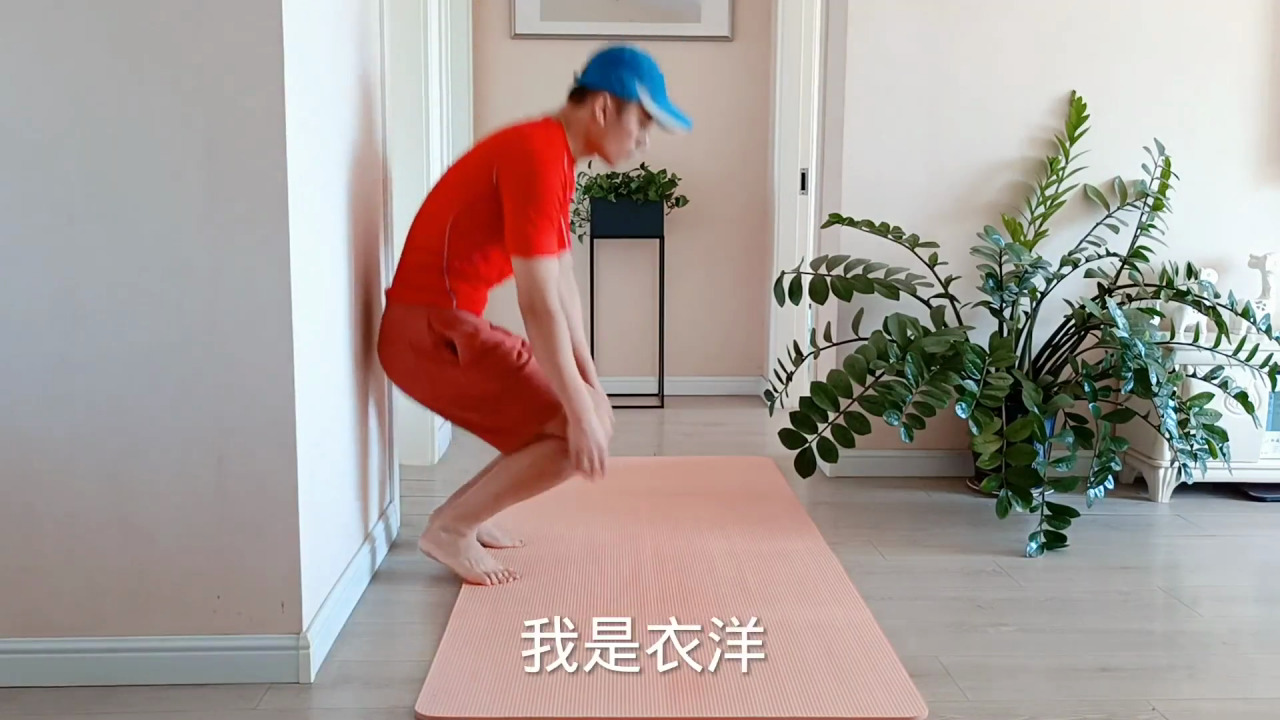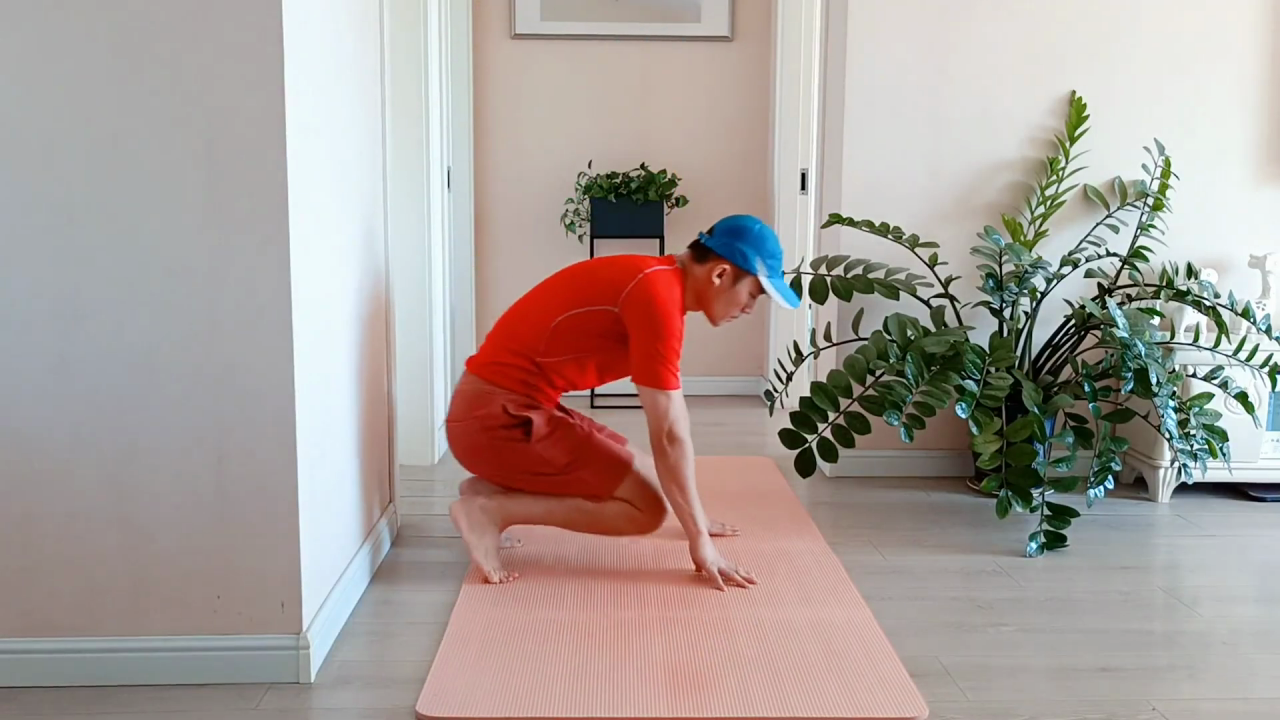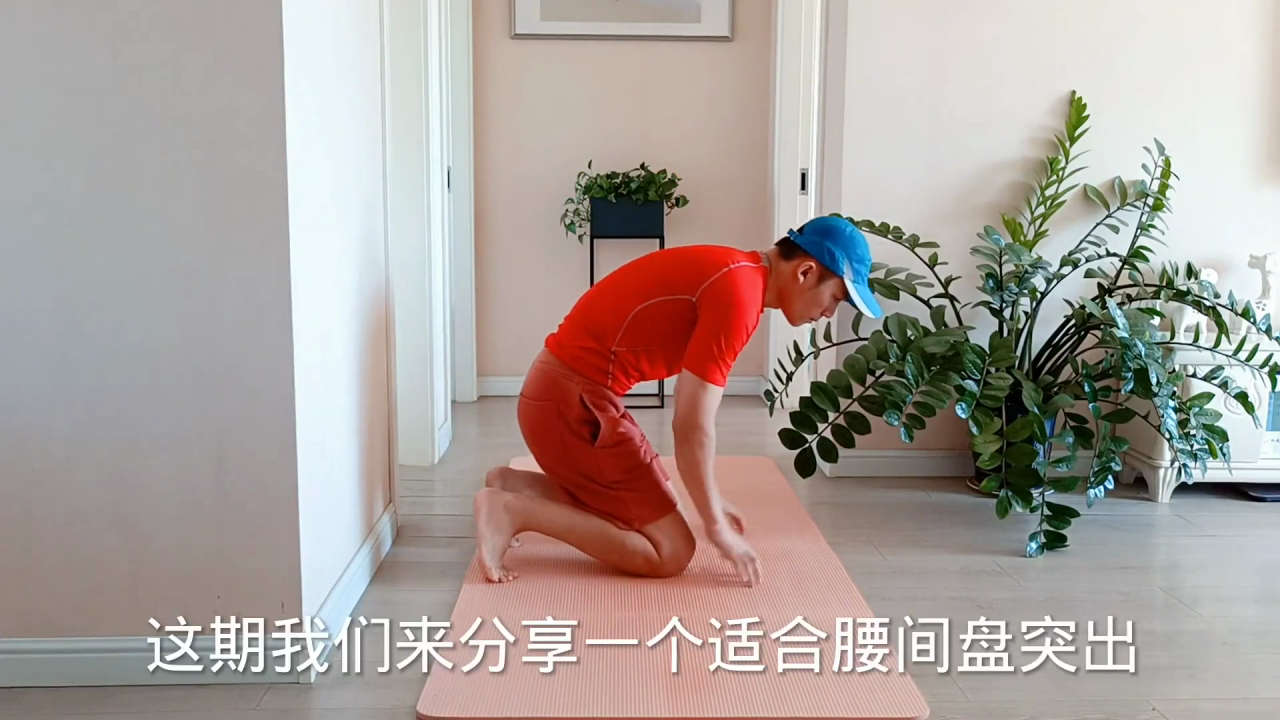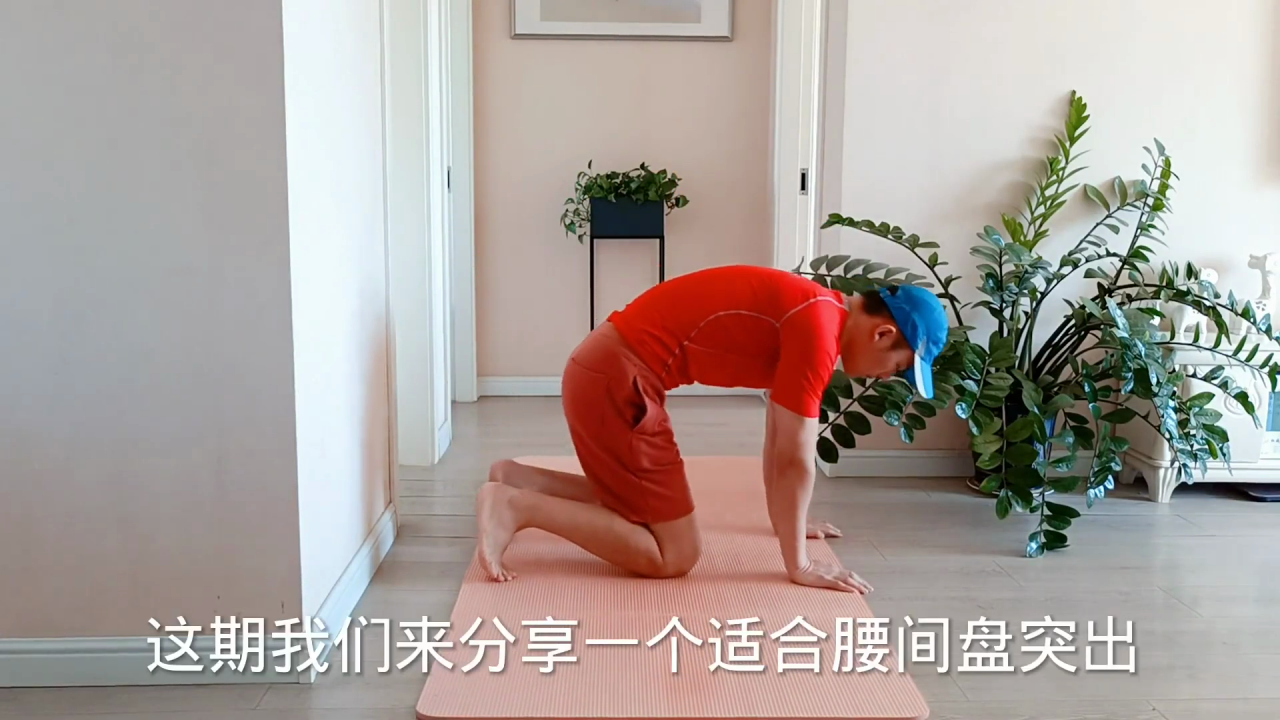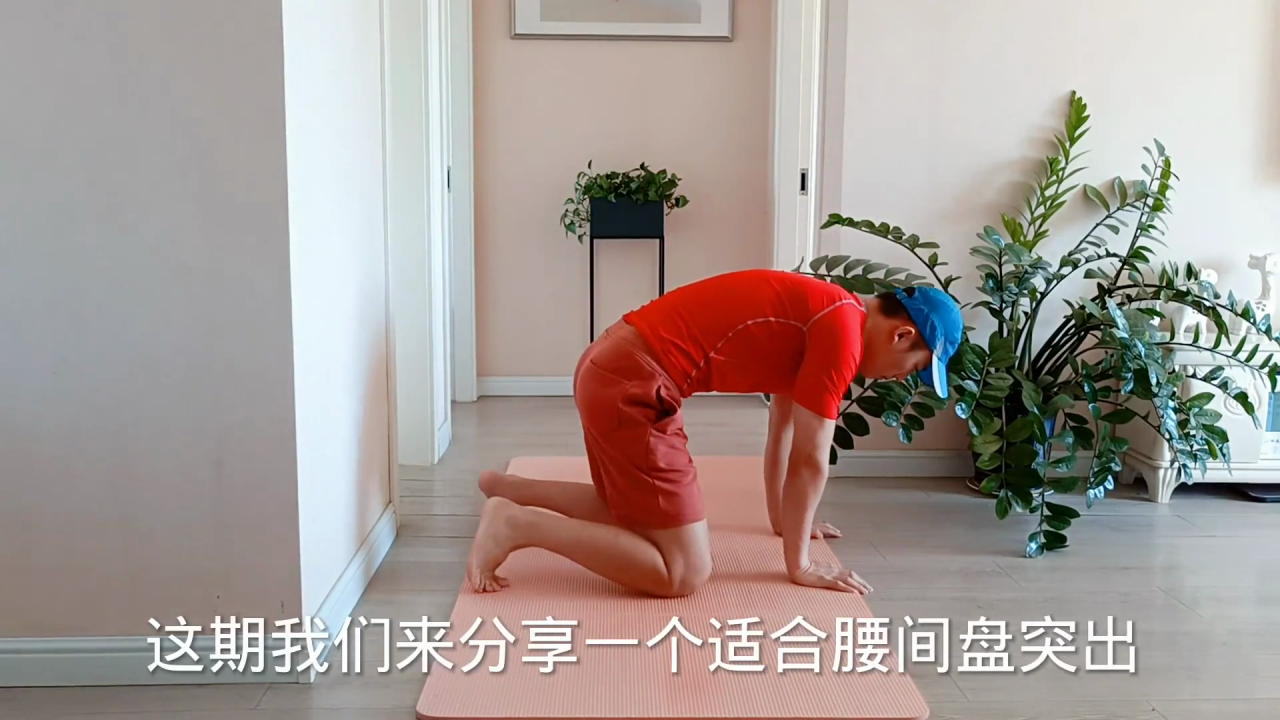
dt=0.7s
person 1, frame 1
left shoulder: (552, 155)
right shoulder: (539, 156)
left elbow: (562, 285)
right elbow: (540, 305)
left wrist: (590, 383)
right wrist: (583, 413)
left hip: (446, 322)
right hip: (431, 331)
left knee: (589, 413)
right knee: (581, 431)
left ankle: (470, 513)
right ankle: (451, 529)
person 1, frame 2
left shoulder: (658, 282)
right shoulder: (658, 297)
left elbow: (673, 415)
right elbow: (669, 433)
left wrist: (691, 515)
right wrist: (699, 539)
left hip: (504, 404)
right hip: (495, 416)
left knee: (641, 474)
right knee: (644, 509)
left ankle: (495, 489)
right ankle: (488, 510)
person 1, frame 3
left shoulder: (737, 275)
right shoulder: (737, 293)
left elbow: (693, 415)
right elbow: (692, 426)
left wrist: (711, 507)
right wrist: (714, 524)
left hip: (565, 387)
right hip: (572, 399)
left knee: (649, 507)
right knee: (671, 553)
left ankle: (516, 485)
right ankle: (513, 509)
person 1, frame 4
left shoulder: (810, 311)
right shoulder: (818, 329)
left elbow: (779, 435)
right elbow: (795, 460)
left wrist: (785, 520)
right wrist: (798, 564)
left hip: (603, 366)
right hip: (617, 379)
left knee: (638, 507)
right knee: (673, 555)
left ankle: (518, 479)
right ankle: (515, 506)
person 1, frame 5
left shoulder: (817, 315)
right shoulder: (842, 332)
left elbow: (782, 431)
right elbow: (809, 459)
left wrist: (783, 520)
right wrist: (799, 564)
left hip: (608, 362)
right hip: (634, 385)
left knee: (633, 514)
right knee: (684, 574)
left ankle: (508, 489)
right ankle: (515, 524)
